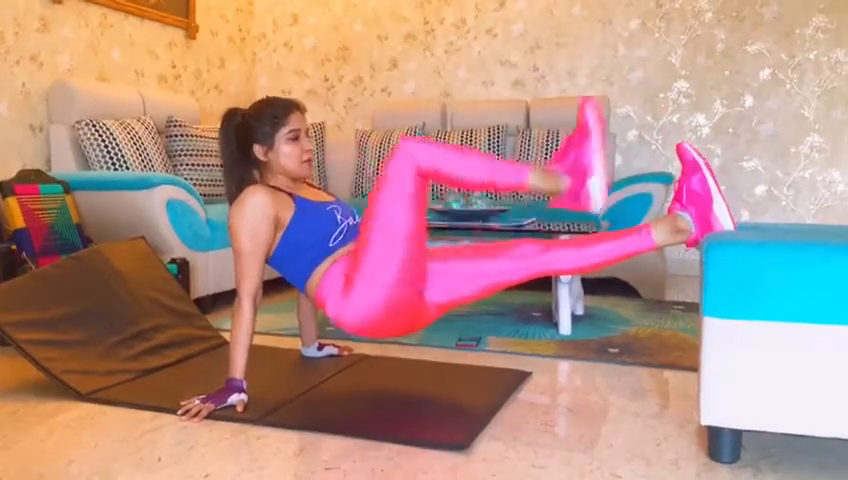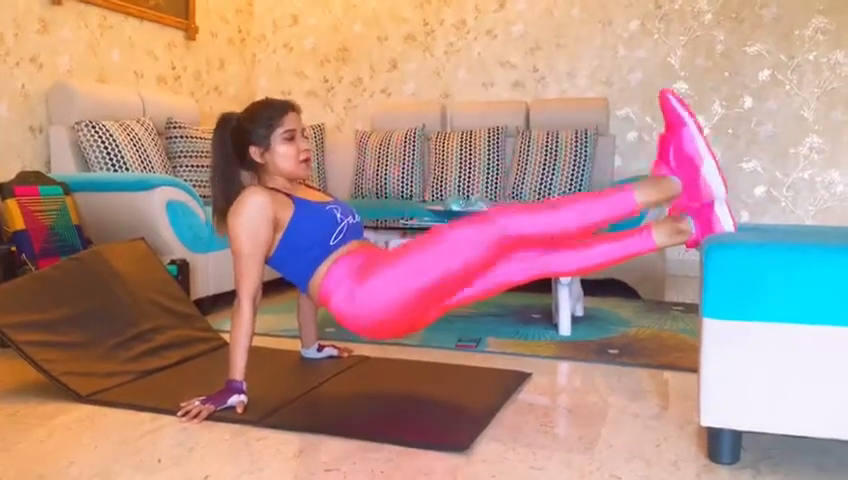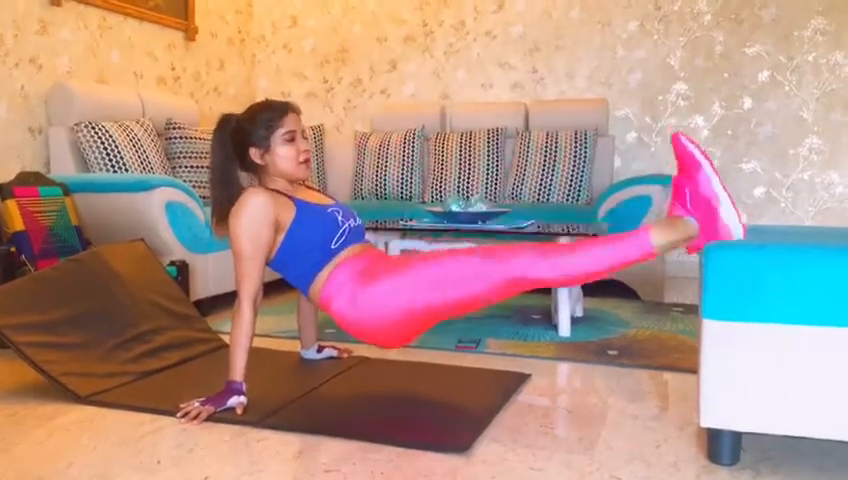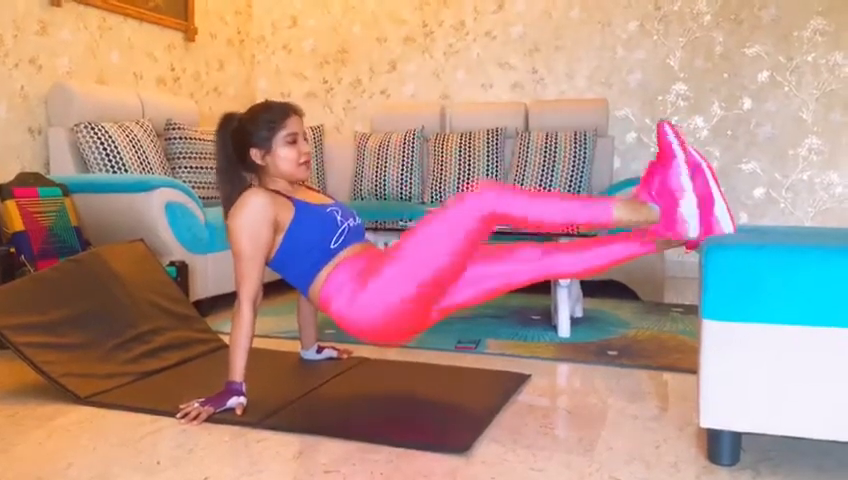
dt=0.2s
person 1, frame 1
left shoulder: (304, 191)
right shoulder: (256, 203)
right elbow: (247, 296)
left wrist: (312, 345)
right wrist: (233, 385)
left hip: (402, 291)
right hip: (370, 299)
left knee: (533, 252)
right knee: (409, 153)
left ankle: (679, 225)
right ankle: (558, 181)
person 1, frame 2
left shoulder: (303, 193)
right shoulder: (256, 204)
right elbow: (247, 297)
left wrist: (312, 346)
right wrist: (233, 386)
left hip: (402, 293)
right hip: (373, 298)
left knee: (535, 254)
right knee: (505, 223)
left ankle: (680, 226)
right ankle: (670, 184)
person 1, frame 3
left shoulder: (304, 194)
right shoulder: (257, 206)
right elbow: (247, 299)
left wrist: (311, 348)
right wrist: (233, 388)
left hip: (397, 290)
right hip: (372, 303)
left knee: (531, 261)
right knee: (521, 262)
left ankle: (682, 227)
right ankle: (684, 224)
person 1, frame 4
left shoulder: (303, 193)
right shoulder: (256, 206)
right elbow: (248, 299)
left wrist: (311, 347)
right wrist: (233, 387)
left hip: (399, 294)
right hip: (372, 302)
left knee: (536, 258)
right knee: (481, 198)
left ankle: (666, 225)
right ankle: (650, 210)
